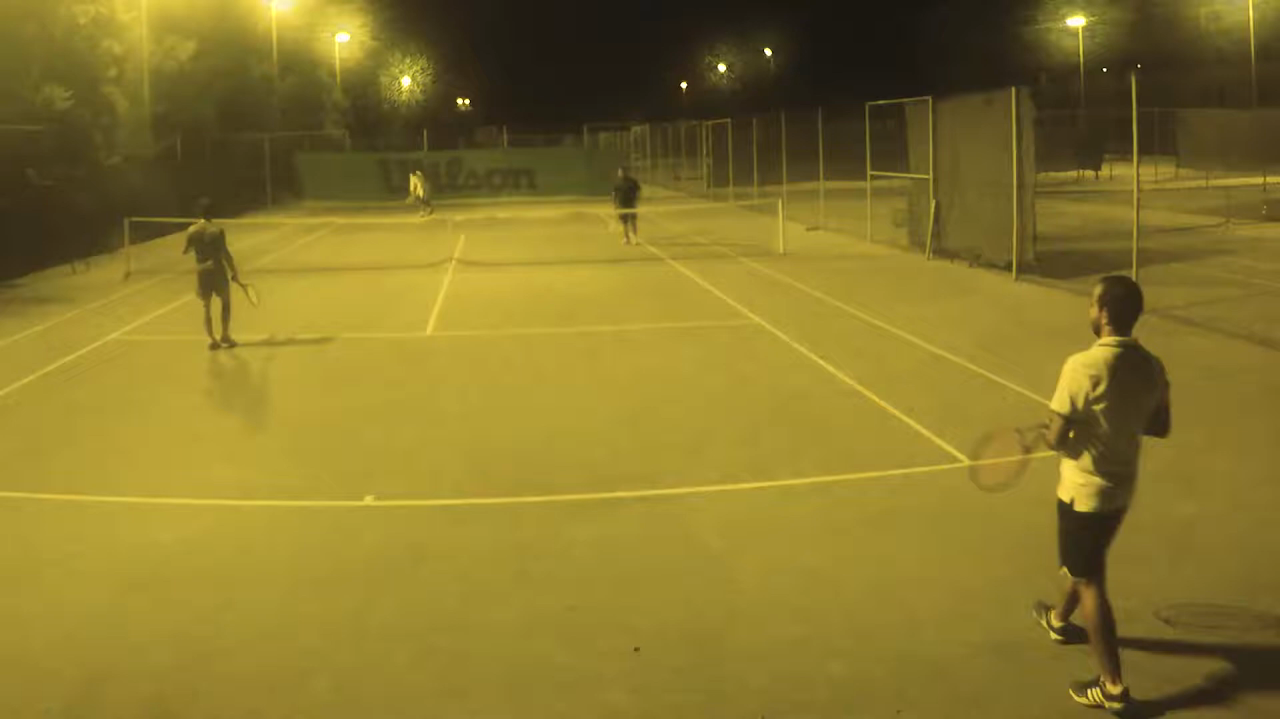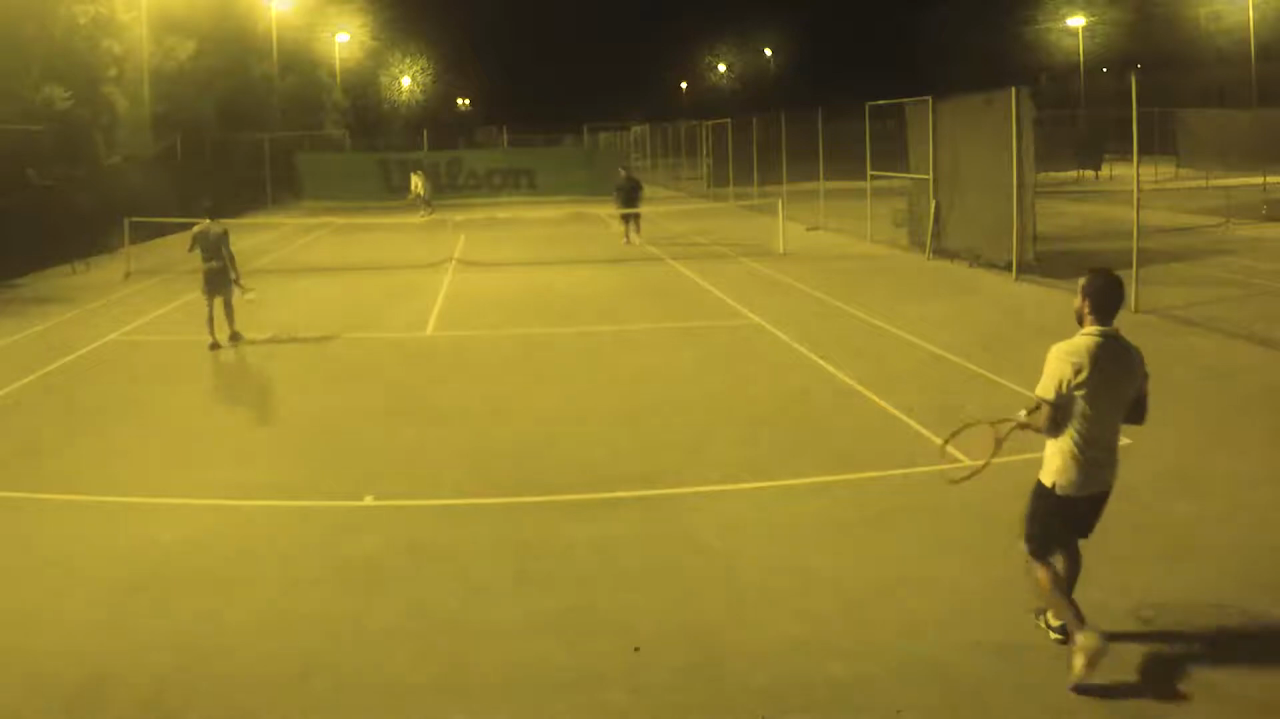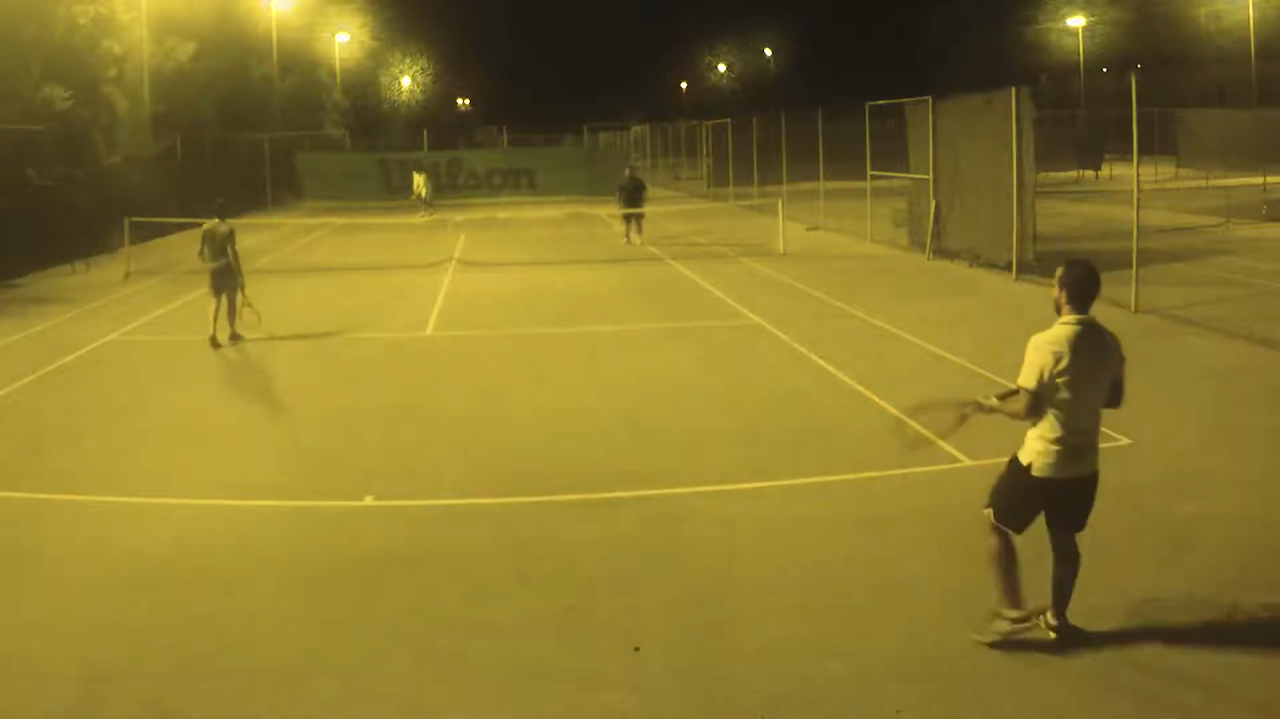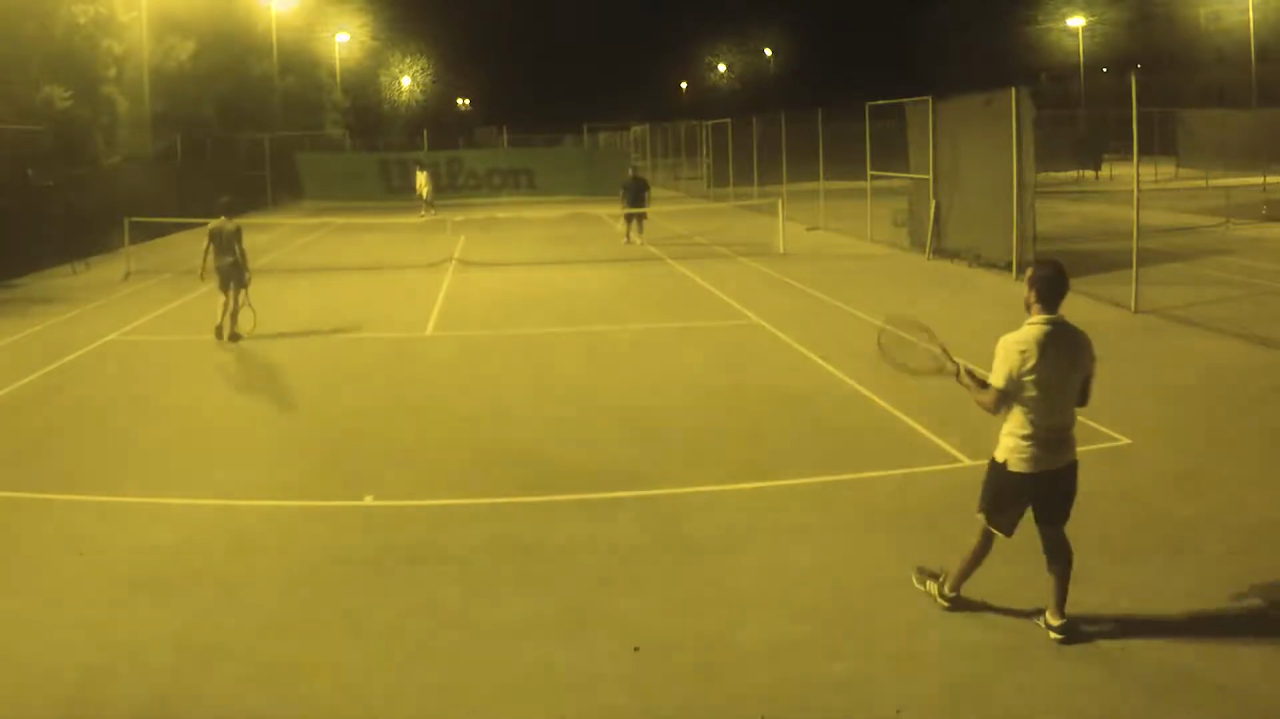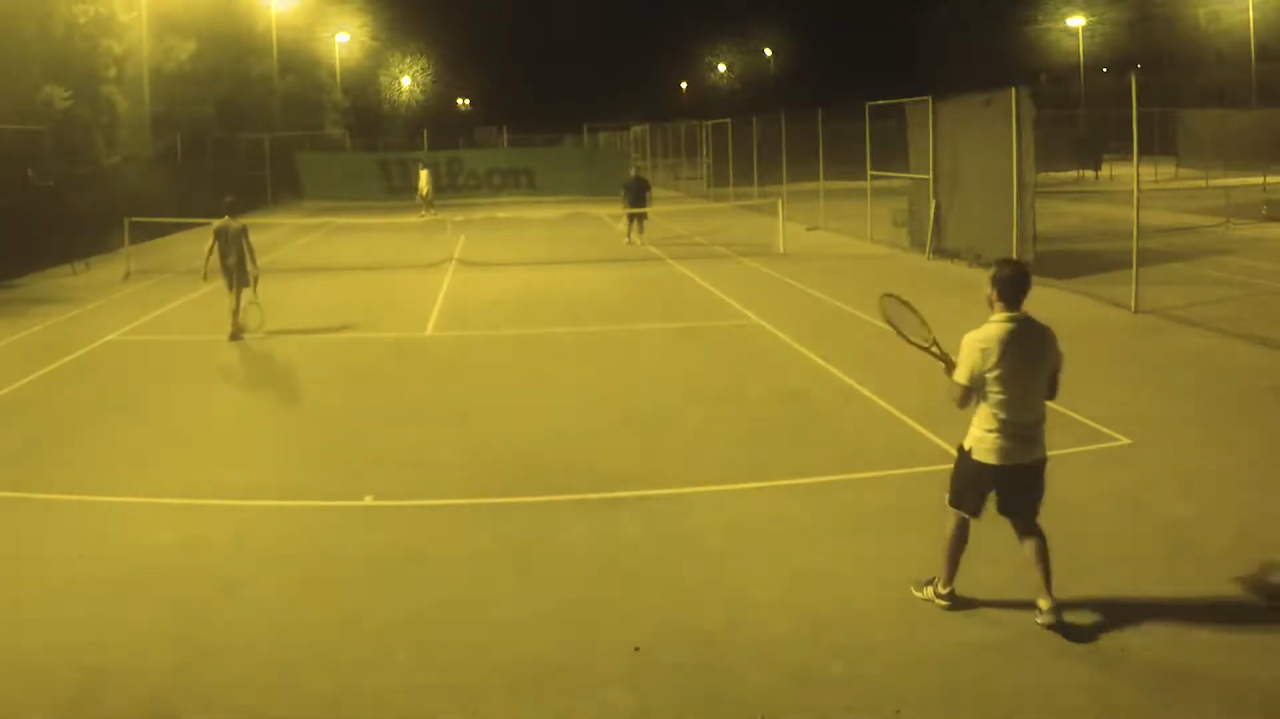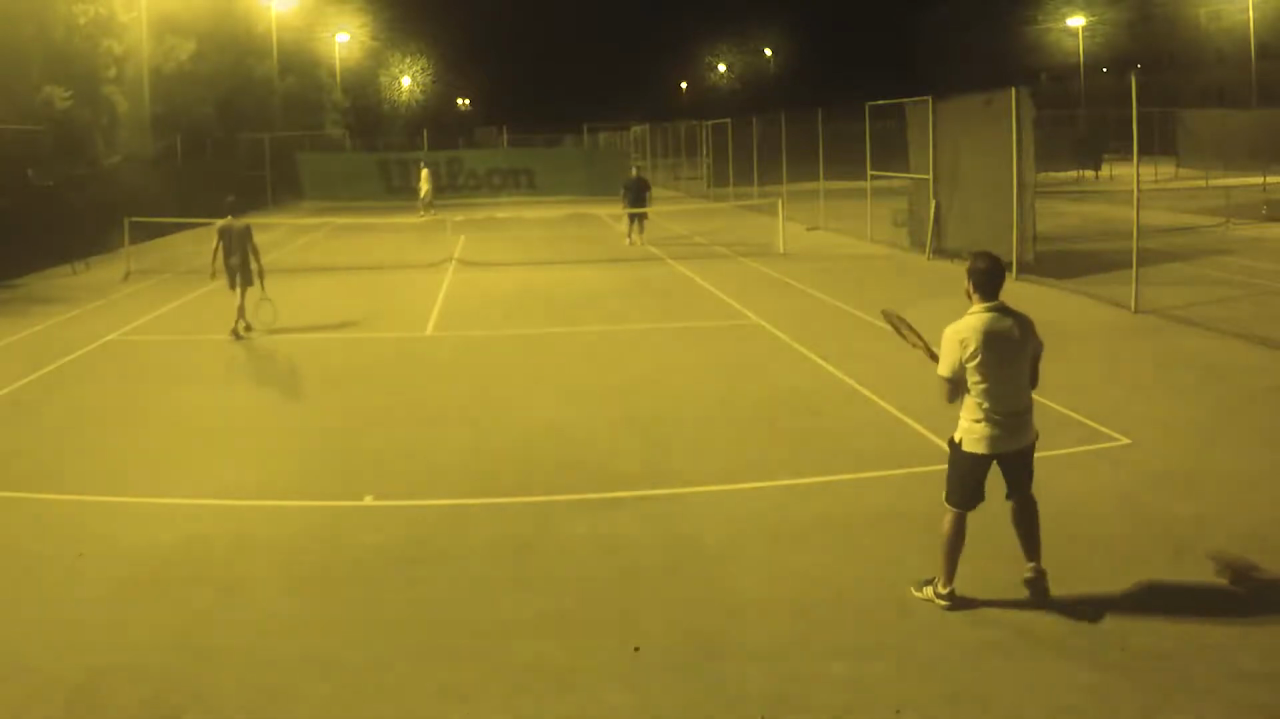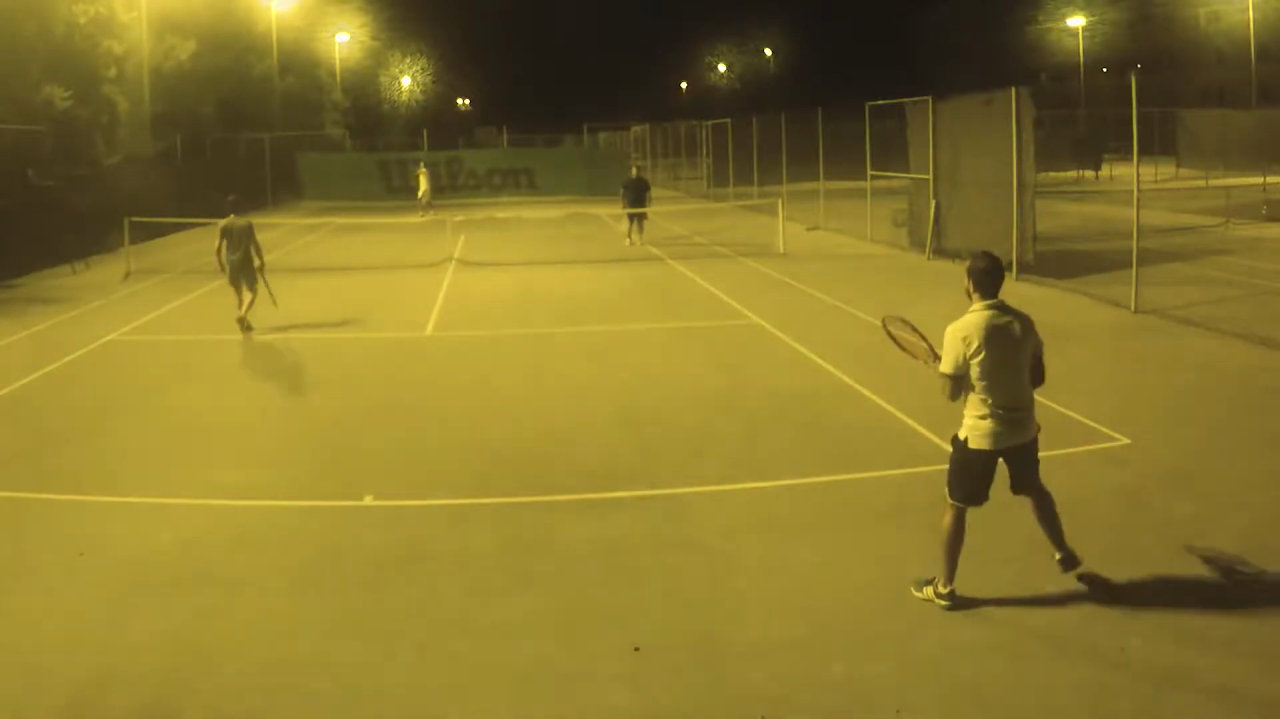
dt=0.2s
person 1, frame 1
left shoulder: (1082, 367)
right shoulder: (1152, 367)
left elbow: (1057, 439)
right elbow: (1160, 427)
left wrist: (1050, 432)
left hip: (1085, 491)
right hip: (1121, 488)
left knee: (1090, 582)
right knee: (1080, 567)
left ankle: (1113, 687)
right ankle: (1060, 620)
person 1, frame 2
left shoulder: (1066, 354)
right shoulder: (1132, 356)
left elbow: (1049, 424)
right elbow: (1137, 415)
left wrist: (1029, 418)
left hip: (1063, 476)
right hip: (1102, 474)
left knee: (1040, 560)
right knee: (1068, 546)
left ankle: (1084, 636)
right ankle: (1058, 618)
person 1, frame 3
left shoulder: (1046, 344)
right shoulder: (1110, 343)
left elbow: (1028, 410)
right elbow: (1115, 399)
left wrist: (997, 404)
left hip: (1042, 461)
right hip: (1085, 461)
left knee: (997, 525)
right knee: (1063, 537)
left ankle: (1014, 611)
right ankle: (1057, 617)
person 1, frame 4
left shoulder: (1015, 345)
right shoulder: (1080, 341)
left elbow: (992, 404)
right elbow: (1081, 398)
left wrist: (970, 383)
left hip: (1018, 457)
right hip: (1062, 456)
left knee: (989, 529)
right knee: (1054, 533)
left ankle: (948, 588)
right ankle: (1057, 616)
person 1, frame 5
left shoulder: (978, 341)
right shoulder: (1045, 337)
left elbow: (960, 400)
right elbow: (1050, 392)
left wrist: (953, 372)
left hip: (986, 447)
right hip: (1030, 447)
left knee: (960, 515)
right knee: (1027, 524)
left ankle: (945, 587)
right ankle: (1047, 603)
person 1, frame 6
left shoulder: (958, 333)
right shoulder: (1023, 325)
left elbow: (950, 396)
right elbow: (1031, 381)
left wrist: (955, 376)
left hip: (975, 438)
right hip: (1019, 433)
left knee: (956, 511)
right knee: (1023, 499)
left ankle: (944, 587)
right ankle: (1034, 570)
person 1, frame 7
left shoulder: (960, 331)
right shoulder: (1024, 323)
left elbow: (951, 393)
right elbow: (1038, 377)
left wrist: (945, 372)
left hip: (979, 434)
right hip: (1022, 429)
left knee: (956, 507)
right knee: (1035, 490)
left ankle: (944, 586)
right ankle: (1064, 555)
